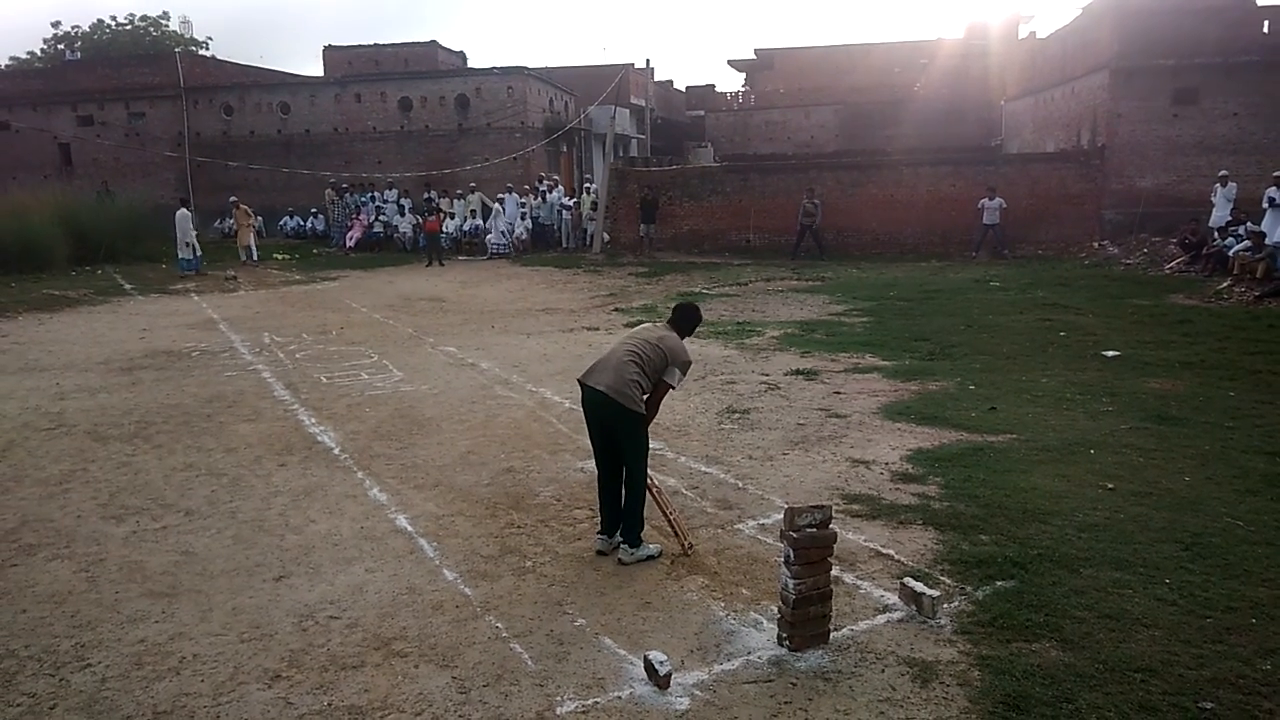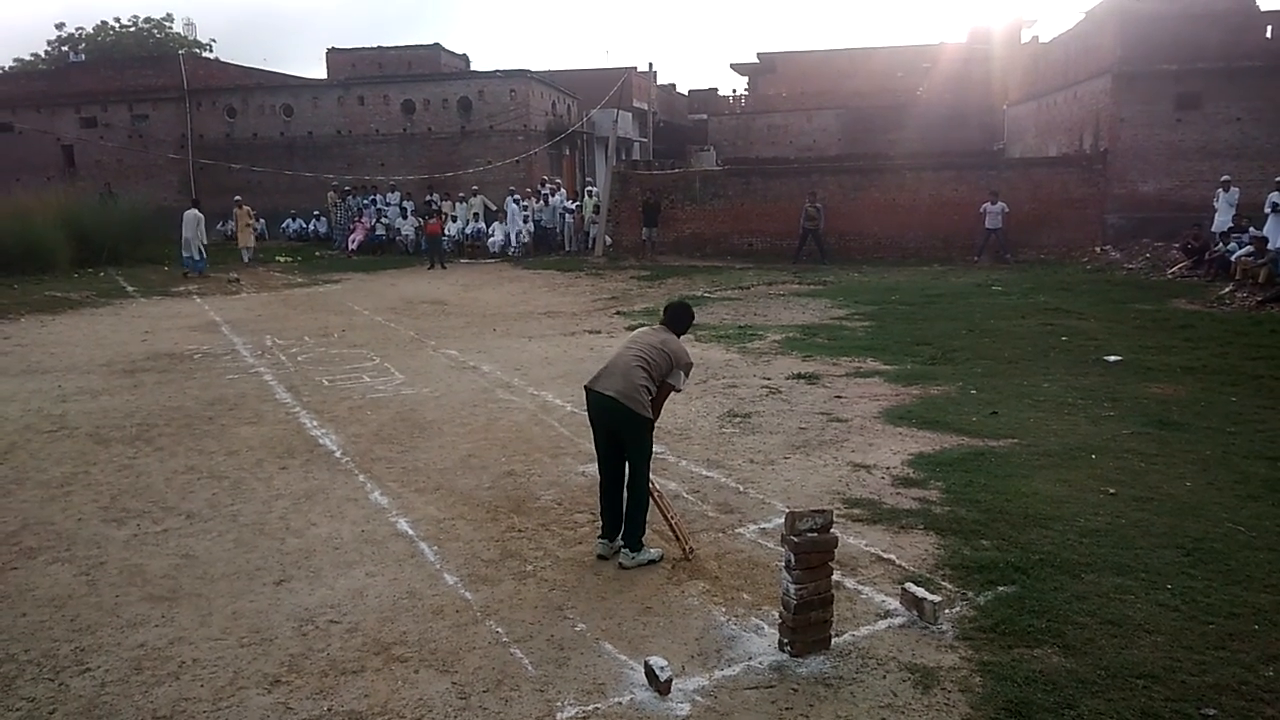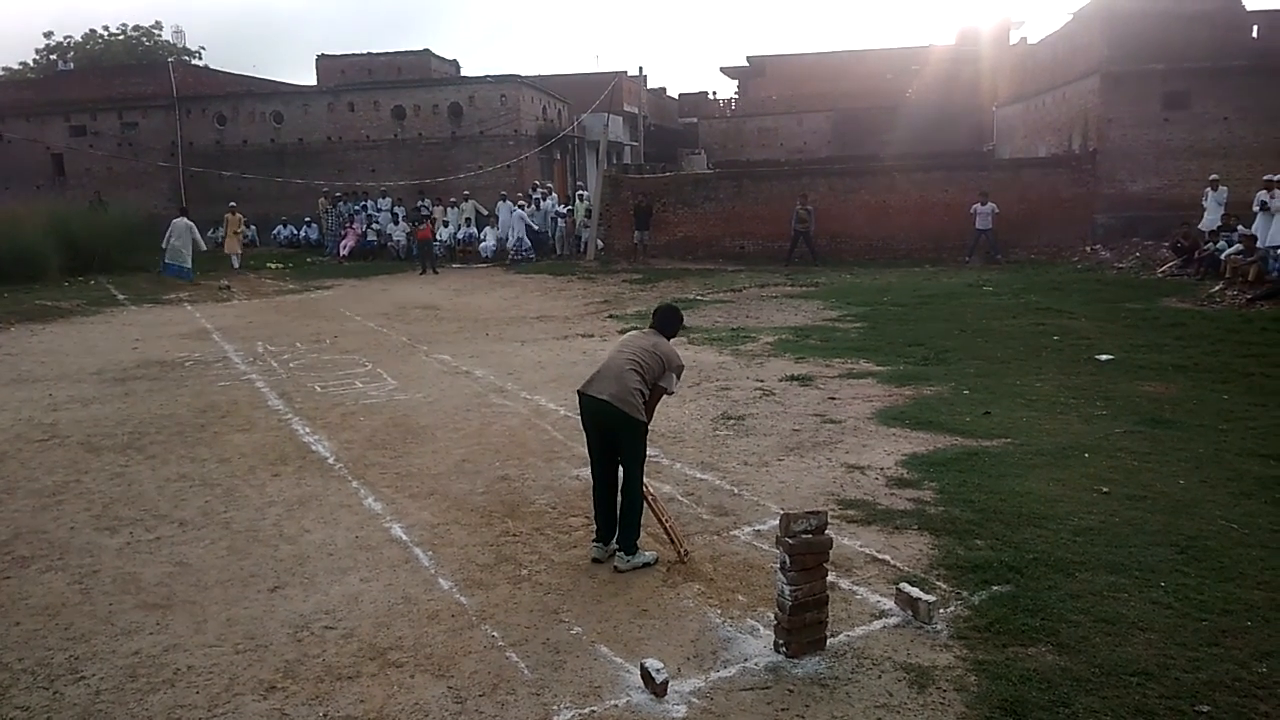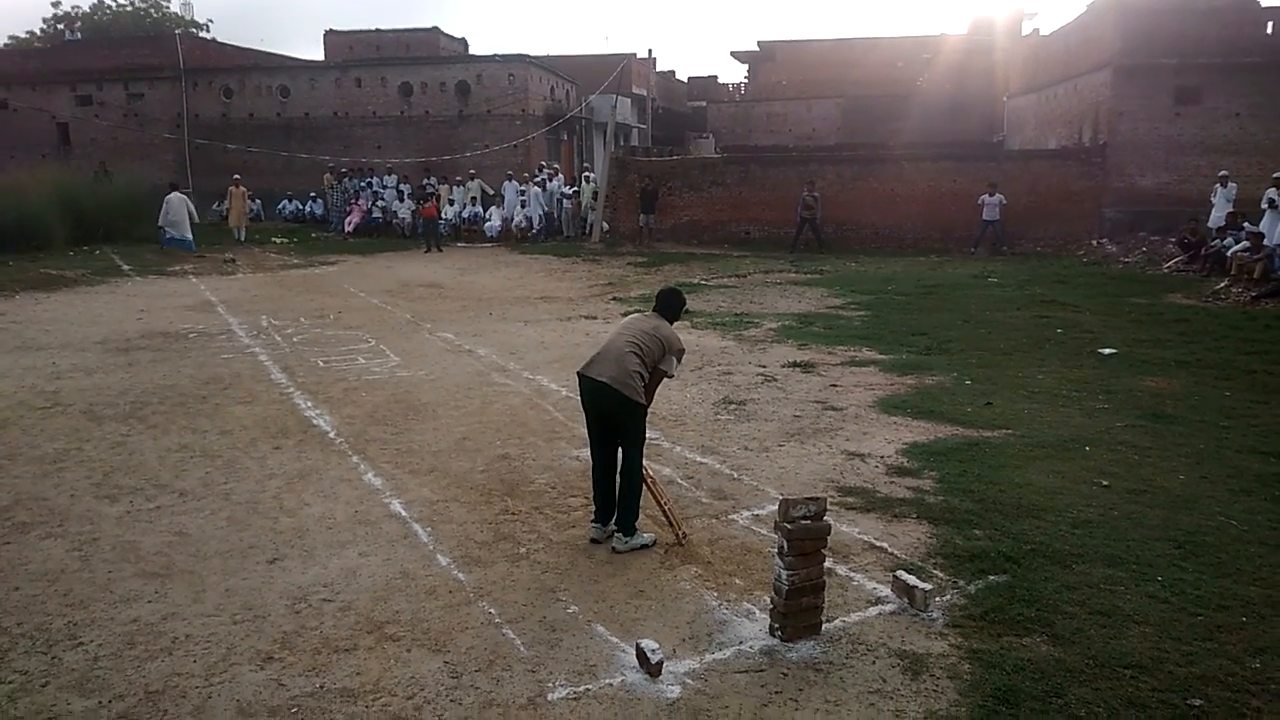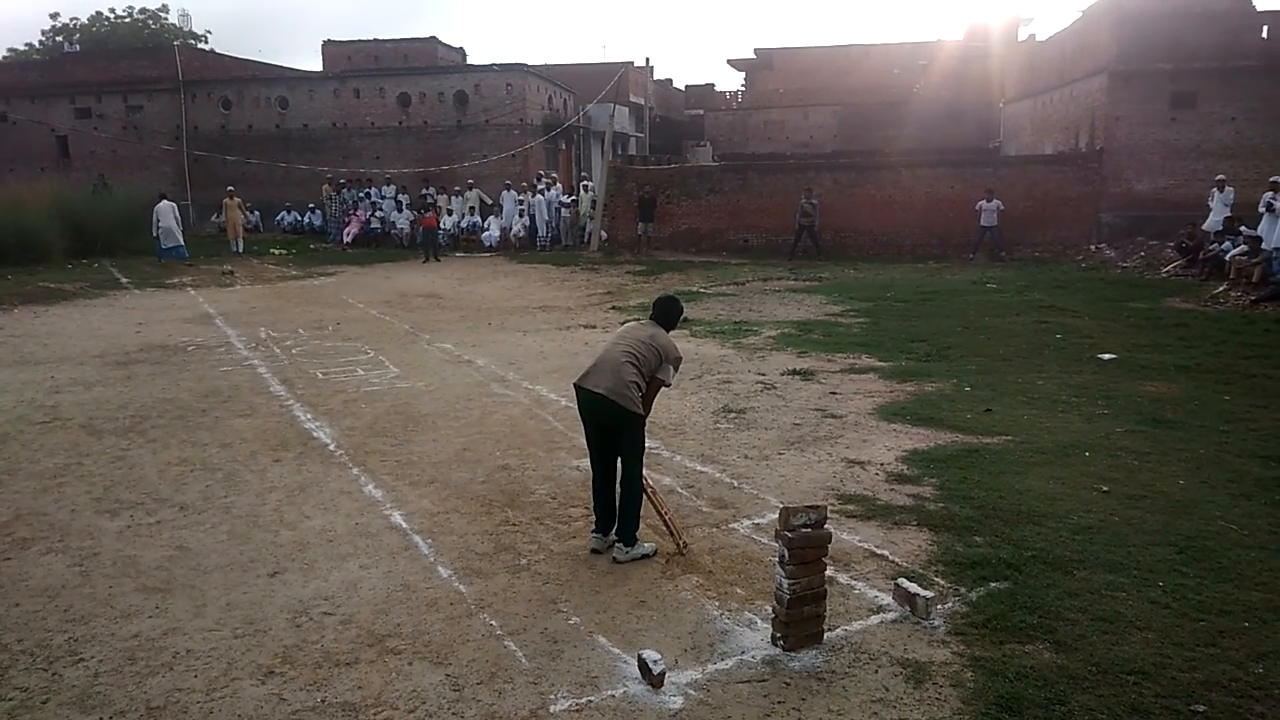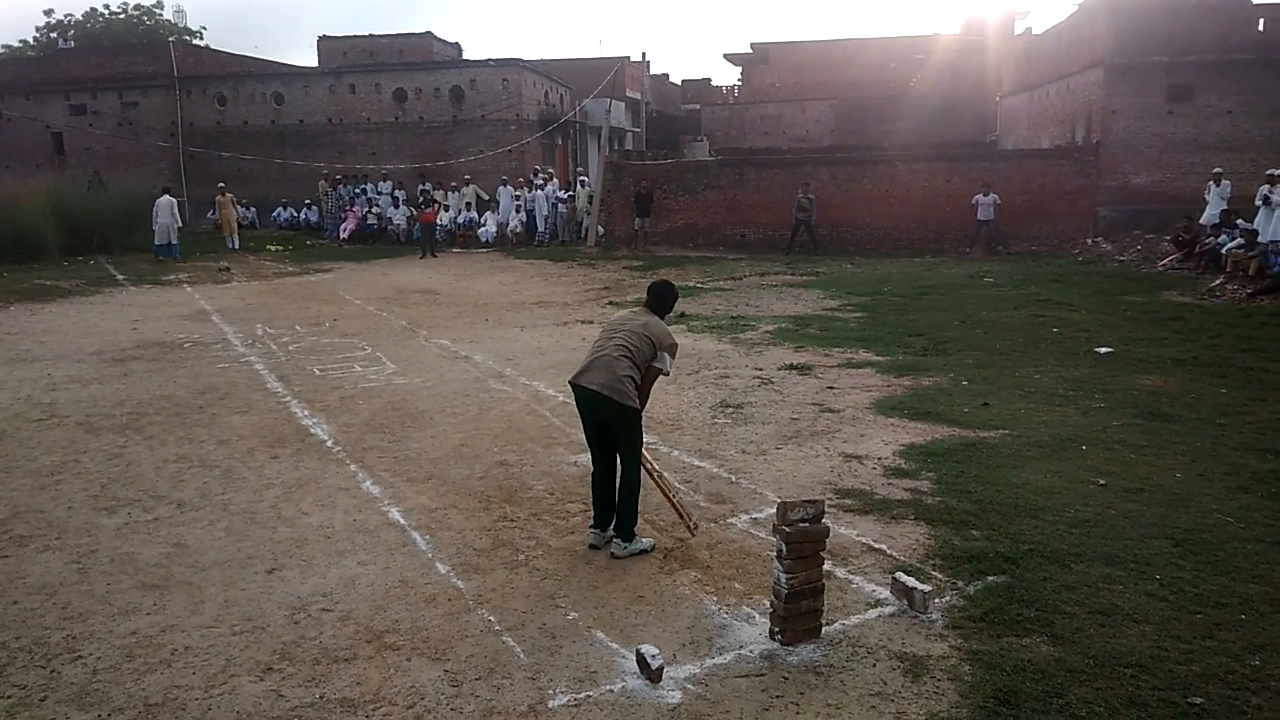
dt=0.3s
person 1, frame 1
left shoulder: (645, 329)
right shoulder: (681, 355)
right elbow: (654, 401)
left wrist: (634, 429)
right wrist: (638, 431)
left hip: (591, 388)
right hip: (621, 400)
left knee: (607, 470)
right knee: (635, 476)
left ankle: (606, 535)
right ankle: (631, 545)
person 1, frame 2
left shoulder: (640, 333)
right shoulder: (682, 357)
right elbow: (657, 402)
left wrist: (641, 428)
right wrist: (645, 428)
left hip: (596, 394)
right hip: (630, 405)
left knee: (609, 473)
right knee: (638, 479)
left ankle: (607, 539)
right ankle: (632, 549)
person 1, frame 3
left shoulder: (630, 337)
right shoulder: (673, 359)
right elbow: (650, 404)
right wrist: (638, 434)
left hip: (590, 398)
right hip: (624, 408)
left knee: (602, 477)
right knee: (632, 482)
left ankle: (602, 543)
right ankle: (627, 553)
person 1, frame 4
left shoulder: (632, 319)
right shoulder: (674, 343)
right elbow: (650, 388)
right wrist: (638, 414)
left hip: (589, 379)
right hip: (623, 389)
left knee: (601, 458)
right knee: (632, 464)
left ankle: (600, 523)
right ankle: (625, 534)
person 1, frame 5
left shoulder: (628, 328)
right shoulder: (671, 351)
right elbow: (648, 397)
right wrist: (636, 425)
left hip: (586, 390)
right hip: (620, 400)
left knee: (602, 469)
right knee: (631, 474)
left ankle: (601, 534)
right ankle: (626, 544)
person 1, frame 6
left shoulder: (619, 317)
right shoulder: (666, 338)
right elbow: (645, 387)
right wrist: (633, 416)
left hip: (583, 386)
right hip: (617, 395)
left knee: (602, 464)
right knee: (630, 469)
left ankle: (599, 530)
right ankle: (624, 539)
